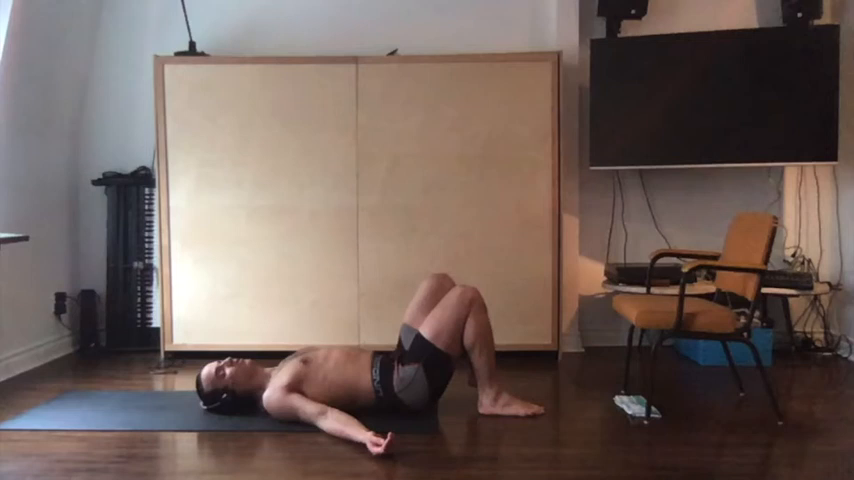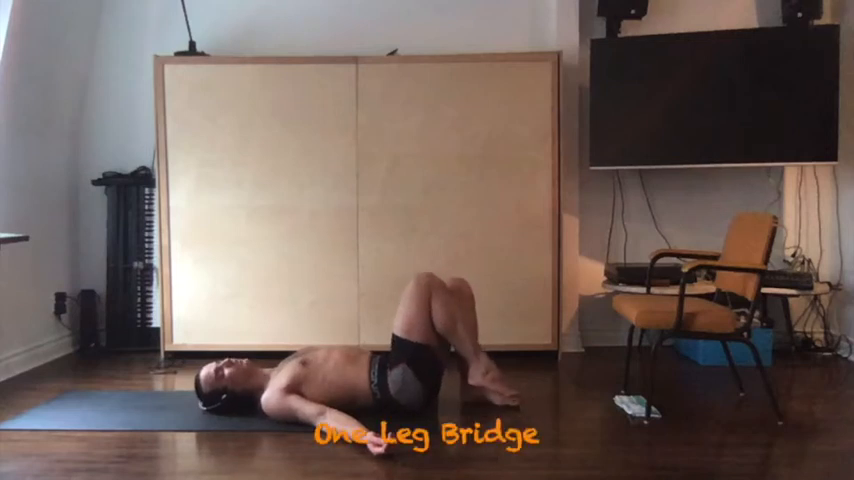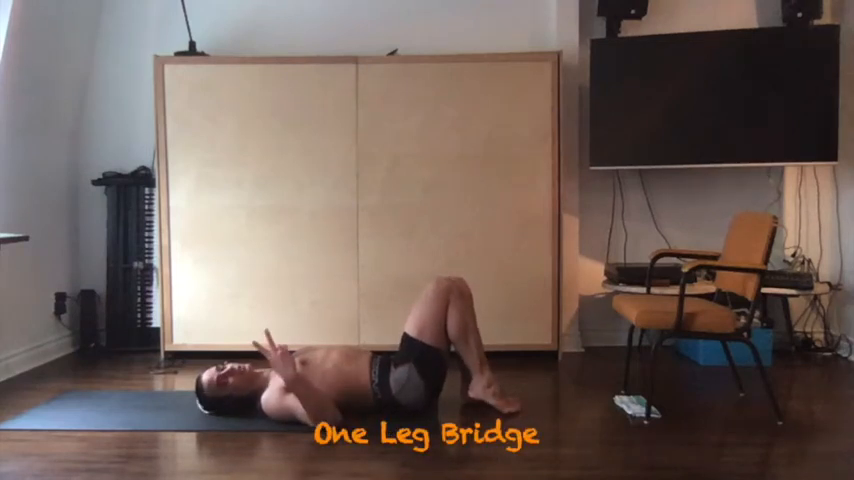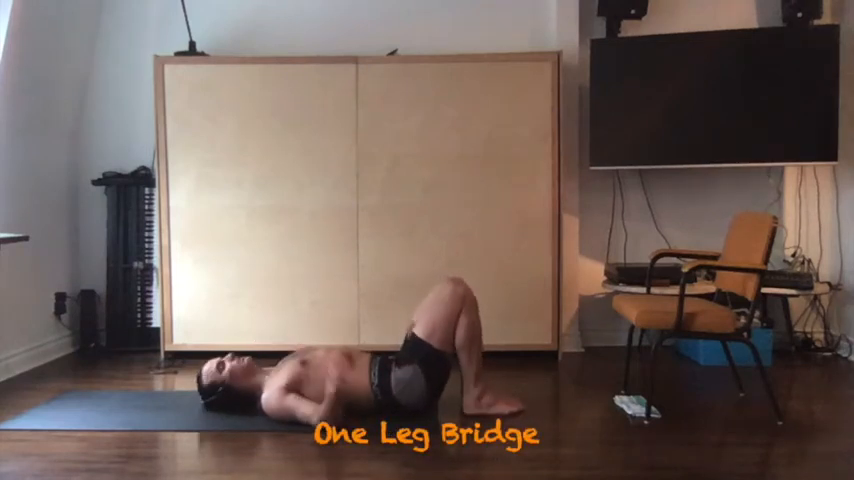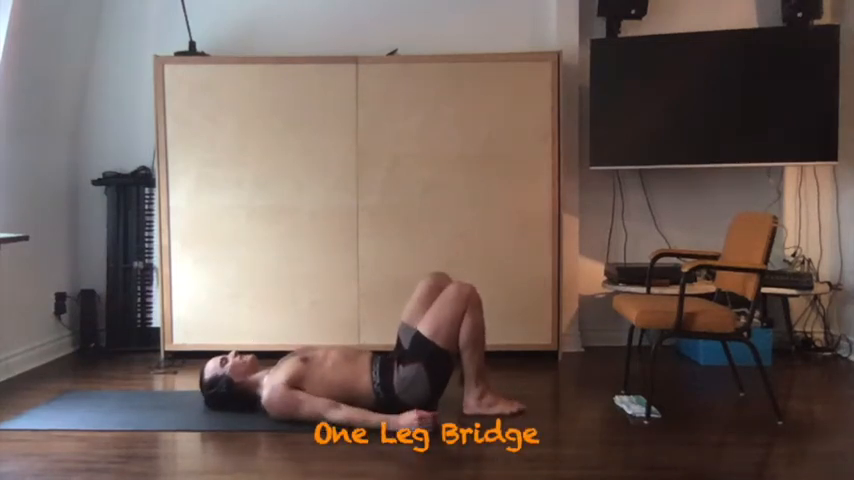
dt=1s
person 1, frame 1
left shoulder: (279, 374)
right shoulder: (274, 398)
right elbow: (322, 414)
right wrist: (367, 436)
left hip: (396, 364)
right hip: (405, 384)
left knee: (439, 282)
right knee: (468, 298)
left ankle: (478, 370)
right ankle: (491, 396)
person 1, frame 2
left shoulder: (281, 373)
right shoulder: (273, 400)
right elbow: (321, 415)
right wrist: (366, 437)
left hip: (393, 370)
right hip: (402, 384)
left knee: (457, 286)
right knee: (425, 282)
left ankle: (473, 386)
right ankle: (481, 369)
person 1, frame 3
left shoulder: (275, 376)
right shoulder: (273, 399)
right elbow: (330, 419)
right wrist: (293, 380)
left hip: (395, 370)
right hip: (405, 384)
left knee: (455, 287)
right knee: (445, 289)
left ankle: (472, 385)
right ankle: (483, 383)
person 1, frame 4
left shoulder: (278, 374)
right shoulder: (272, 399)
right elbow: (323, 418)
right wrist: (334, 389)
left hip: (394, 370)
right hip: (404, 385)
left knee: (452, 287)
right knee: (459, 294)
left ankle: (473, 391)
right ankle: (475, 396)
person 1, frame 5
left shoulder: (278, 375)
right shoulder: (274, 397)
right elbow: (333, 412)
right wrist: (394, 421)
left hip: (394, 365)
right hip: (404, 384)
left knee: (437, 281)
right knee: (464, 294)
left ankle: (473, 381)
right ankle: (478, 397)
